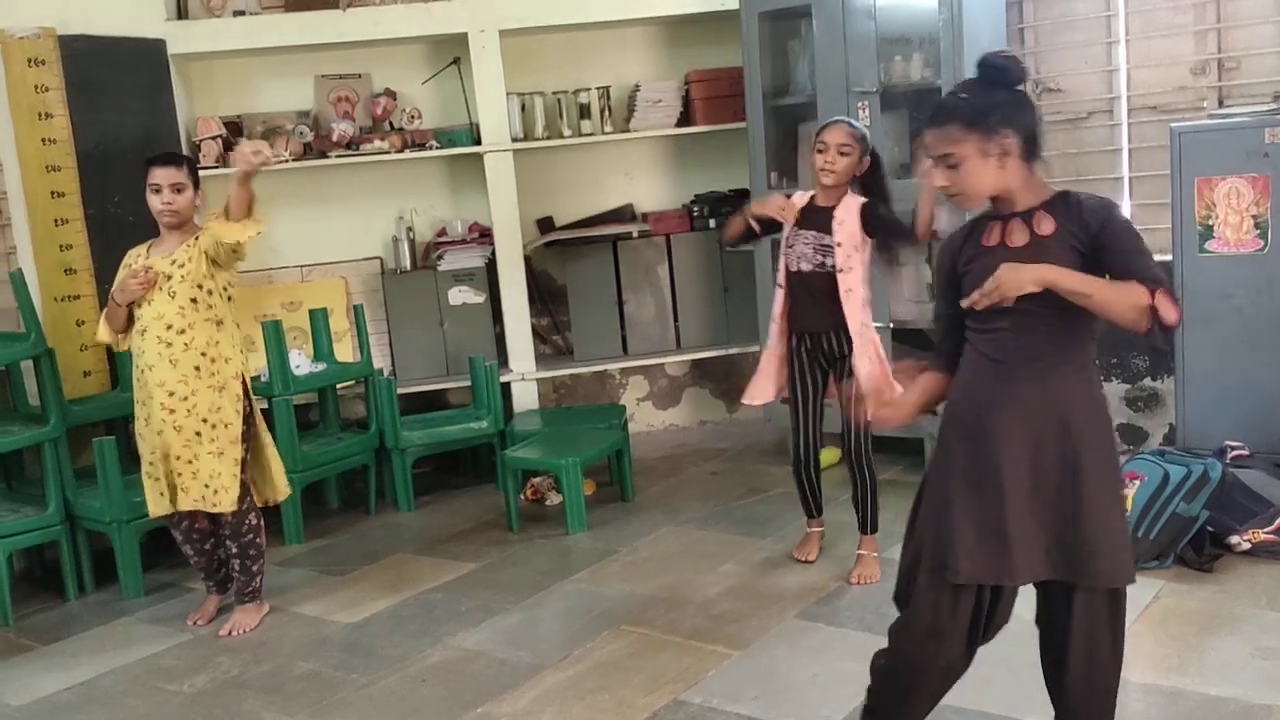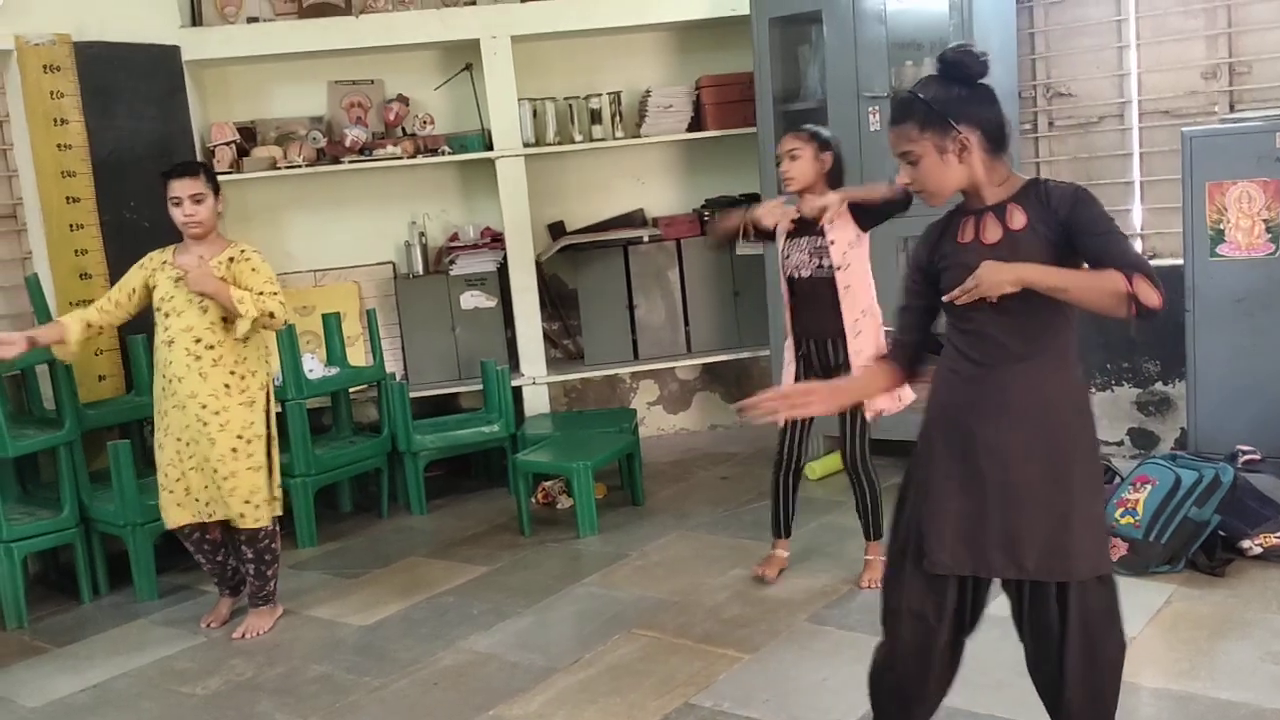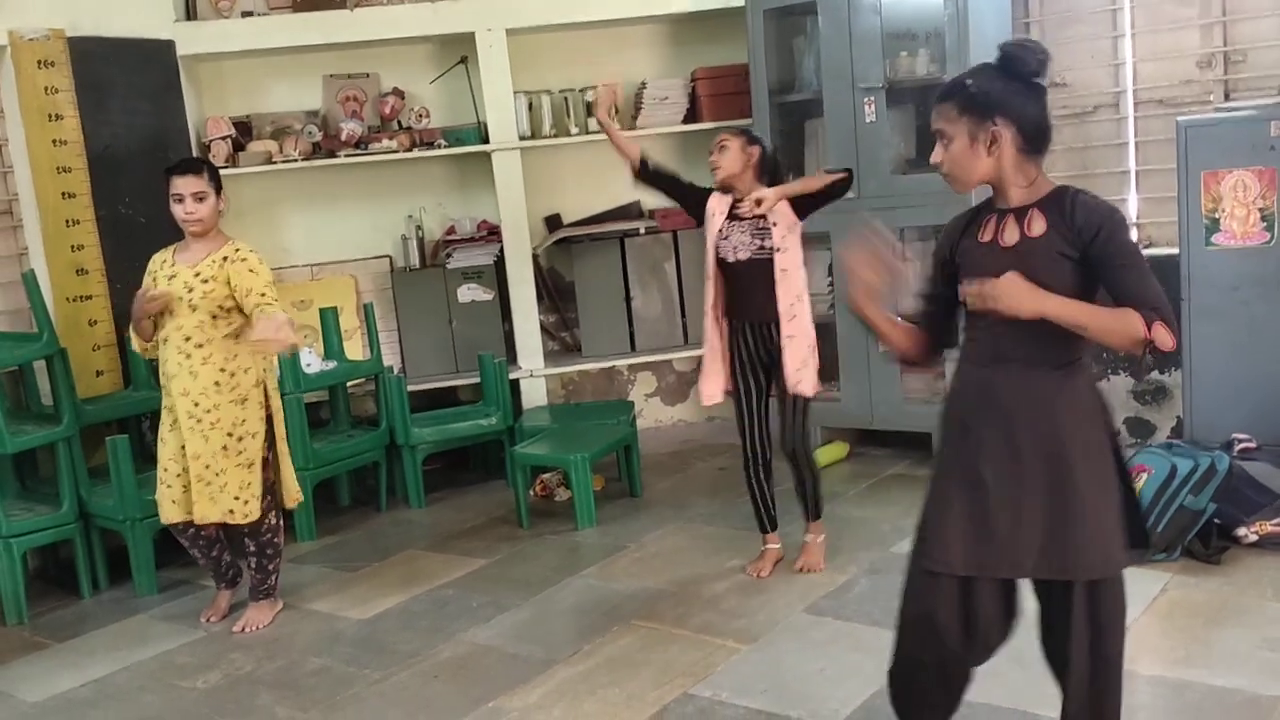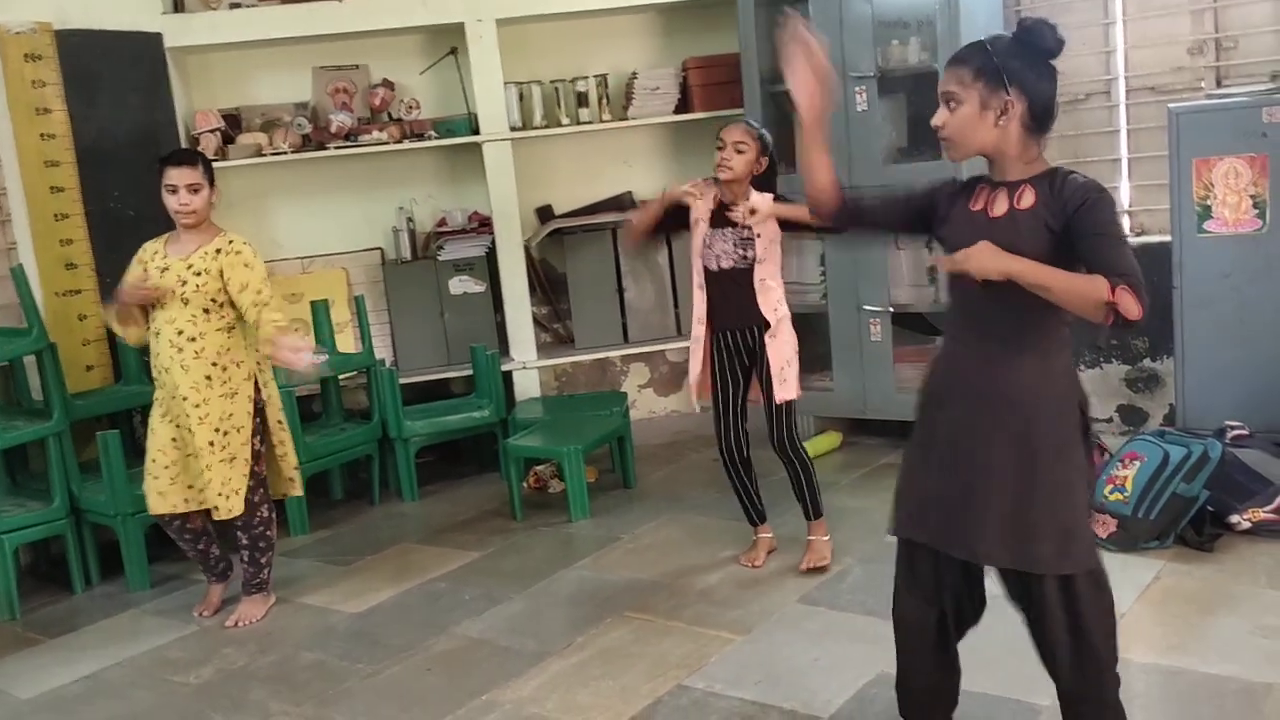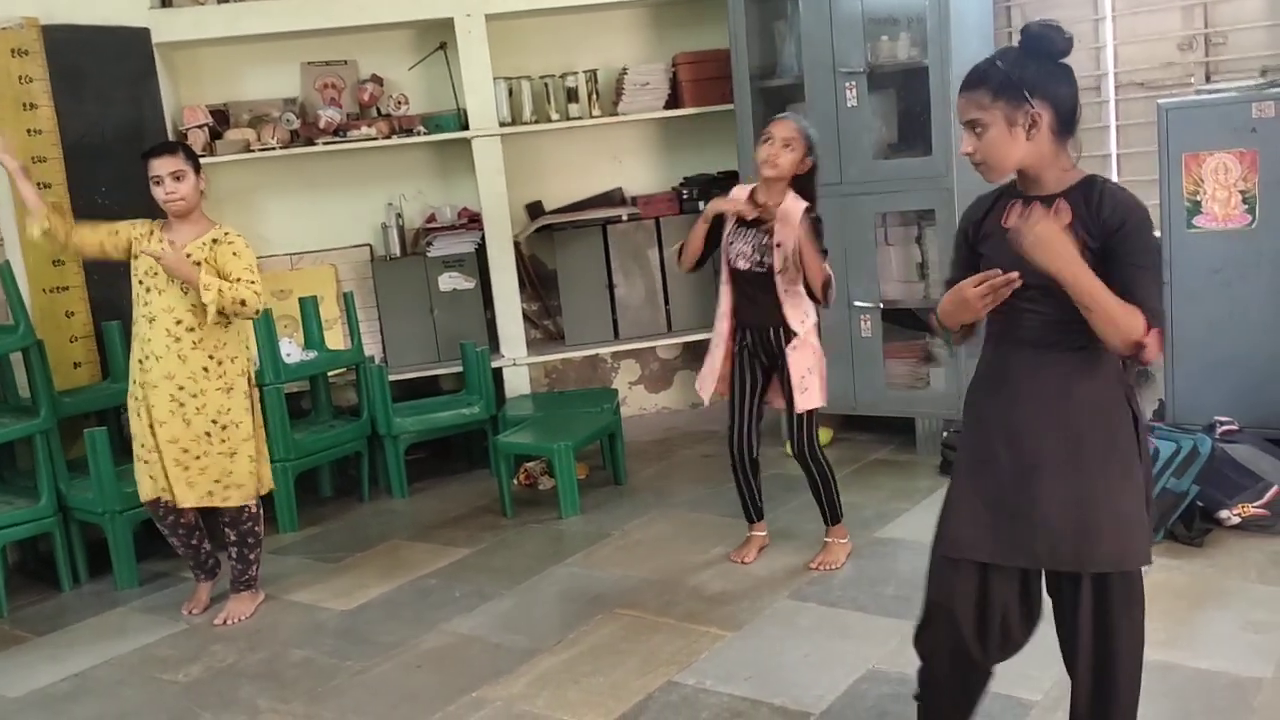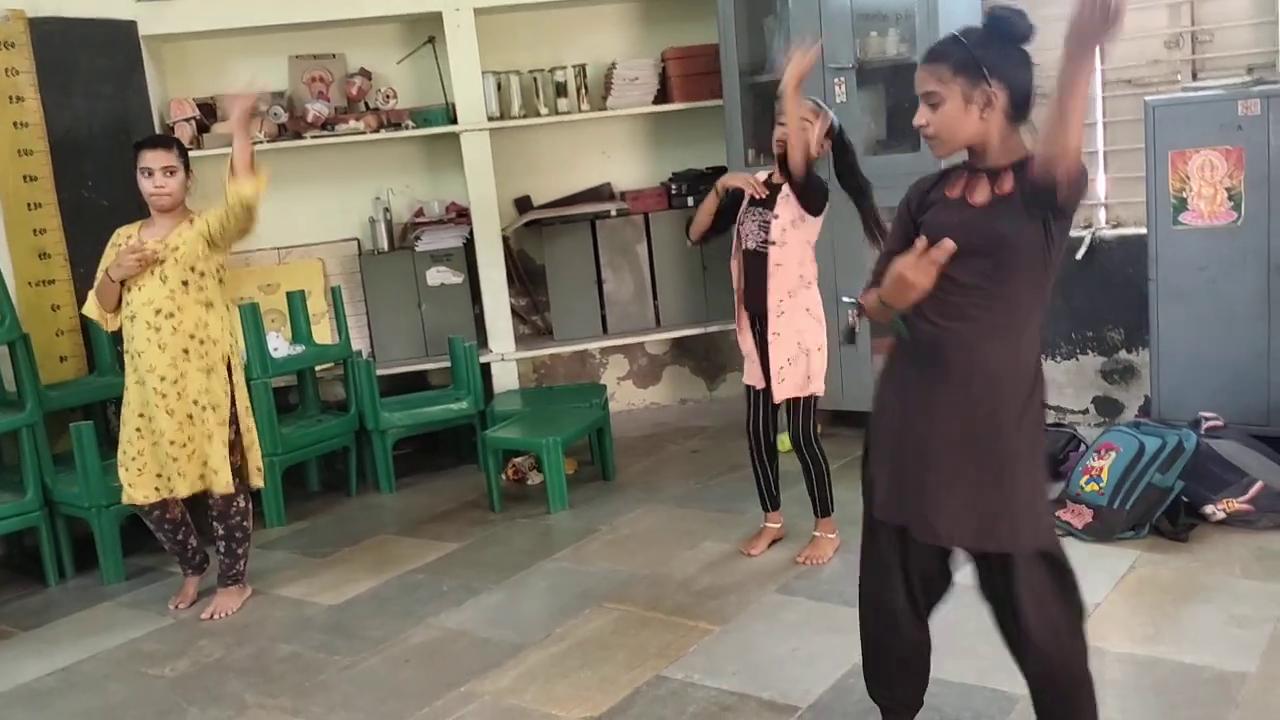
dt=0.5s
person 1, frame 1
left shoulder: (1090, 217)
right shoulder: (959, 247)
left elbow: (1159, 310)
left wrist: (1047, 275)
right wrist: (902, 404)
left hip: (1067, 442)
right hip: (977, 444)
left knee: (1083, 623)
right knee: (932, 621)
person 1, frame 2
left shoulder: (1063, 206)
right shoulder: (935, 235)
left elbow: (1144, 292)
right elbow: (902, 358)
left wrist: (1025, 274)
right wrist: (816, 395)
left hip: (1048, 440)
right hip: (957, 441)
left knee: (1075, 619)
right knee: (921, 619)
person 1, frame 3
left shoulder: (1086, 218)
right shoulder: (961, 234)
left elbow: (1159, 332)
right elbow: (919, 347)
left wrist: (1039, 301)
right wrist: (867, 304)
left hip: (1063, 447)
right hip: (975, 444)
left knee: (1084, 625)
right knee: (935, 616)
person 1, frame 4
left shoulder: (1076, 198)
right shoulder: (949, 198)
left elbow: (1125, 302)
right elbow: (832, 206)
left wrist: (1009, 264)
right wrist: (810, 109)
left hip: (1035, 427)
right hip: (952, 423)
left knee: (1066, 605)
right knee: (926, 592)
person 1, frame 5
left shoulder: (1114, 211)
right shoulder: (984, 216)
left elbow: (1142, 341)
right elbow: (957, 323)
left wrist: (1065, 263)
right wrist: (949, 311)
left hip: (1089, 437)
right hip: (997, 431)
left knee: (1099, 615)
right knee: (959, 603)
person 1, frame 6
left shoulder: (1049, 186)
right shoulder: (927, 194)
left elbow: (1056, 167)
right elbow: (872, 306)
right wrist: (895, 292)
left hip: (998, 412)
right hip: (910, 405)
left knee: (1029, 589)
right knee: (892, 578)
person 2, frame 1
left shoulder: (210, 246)
right shoulder: (135, 259)
left elbow: (236, 228)
right elbow: (115, 335)
left wrist: (243, 177)
right wrist: (118, 299)
left hip: (214, 394)
right hip: (158, 402)
left knee: (230, 493)
right knee: (179, 503)
left ankle: (251, 596)
right ankle: (216, 586)
person 2, frame 2
left shoulder: (243, 259)
right shoulder: (155, 264)
left elbow: (275, 313)
right elbow: (103, 312)
left wrist: (216, 288)
left hip: (235, 405)
right hip: (179, 408)
left knee: (246, 501)
right knee: (189, 511)
left ankle: (264, 600)
right ankle: (229, 588)
person 2, frame 3
left shoulder: (239, 259)
right shoulder: (159, 263)
left elbow: (267, 307)
right elbow: (149, 343)
left wrist: (272, 324)
right wrist: (140, 316)
left hip: (236, 402)
right hip: (181, 408)
left knee: (248, 497)
right knee: (181, 507)
left ankle: (265, 593)
right ankle: (226, 582)
person 2, frame 4
left shoulder: (233, 252)
right shoulder: (151, 254)
left elbow: (264, 313)
right elbow: (131, 328)
left wrist: (286, 348)
right wrist: (126, 305)
left hip: (229, 395)
right hip: (172, 399)
left knee: (244, 491)
right knee: (168, 501)
left ankle: (259, 587)
right ankle: (217, 575)
person 2, frame 5
left shoulder: (226, 242)
right shoulder: (138, 237)
left elbow: (250, 301)
right elbow: (65, 231)
left wrist: (187, 272)
left hip: (216, 389)
right hip: (156, 391)
left knee: (232, 486)
right knee: (163, 495)
left ankle: (246, 586)
right ankle: (205, 574)
person 2, frame 6
left shoulder: (208, 232)
right shoulder: (122, 240)
left elbow: (242, 207)
right elbow: (102, 313)
left wrist: (240, 131)
right wrist: (114, 275)
left hip: (204, 380)
right hip: (146, 387)
left knee: (221, 478)
right knee: (149, 484)
left ankle: (234, 581)
right ankle: (193, 567)
person 3, frame 1
left shoulder: (864, 212)
right shoulder: (794, 207)
left elbow: (910, 236)
right elbow: (730, 239)
right wrist: (753, 212)
left hip: (848, 340)
right hip: (801, 341)
left knee: (856, 446)
right knee: (802, 446)
left ankle: (868, 548)
right ankle: (815, 524)
person 3, frame 2
left shoulder: (849, 211)
right shoulder: (783, 220)
left elbow: (901, 194)
left wrist: (842, 198)
right wrist: (756, 214)
left hip: (849, 346)
right hip: (803, 350)
left knee: (855, 455)
right knee: (787, 453)
left ankle: (875, 551)
right ankle: (780, 547)
person 3, frame 3
left shoulder: (787, 204)
right shoulder: (712, 205)
left elbow: (842, 177)
right elbow: (648, 171)
left wrist: (779, 192)
right wrist: (608, 124)
left hip: (785, 333)
right hip: (739, 337)
left knee: (794, 440)
right knee: (754, 445)
left ankle: (814, 534)
right ankle: (771, 541)
person 3, frame 4
left shoulder: (771, 207)
right shoulder: (696, 207)
right elbow: (634, 233)
left wrist: (770, 210)
right wrist: (672, 197)
left hip: (768, 333)
right hip: (722, 339)
left knee: (784, 438)
right knee: (730, 442)
left ankle: (818, 531)
right ankle: (762, 533)
person 3, frame 5
left shoulder: (802, 214)
right shoulder: (733, 202)
left elbow: (820, 292)
right elbow: (688, 263)
left wrist: (799, 238)
right wrist: (710, 214)
left hip: (792, 338)
right hip: (745, 339)
left knee: (804, 445)
right knee: (740, 443)
left ankle: (837, 533)
right ankle: (756, 529)
person 3, frame 6
left shoulder: (806, 186)
right shoulder: (750, 187)
left elbow: (796, 155)
right elbow: (697, 234)
left wrist: (794, 80)
right wrist: (722, 188)
left hip: (796, 323)
right hip: (757, 322)
left knee: (800, 429)
right knee: (758, 427)
left ankle: (826, 528)
right ankle: (772, 521)
